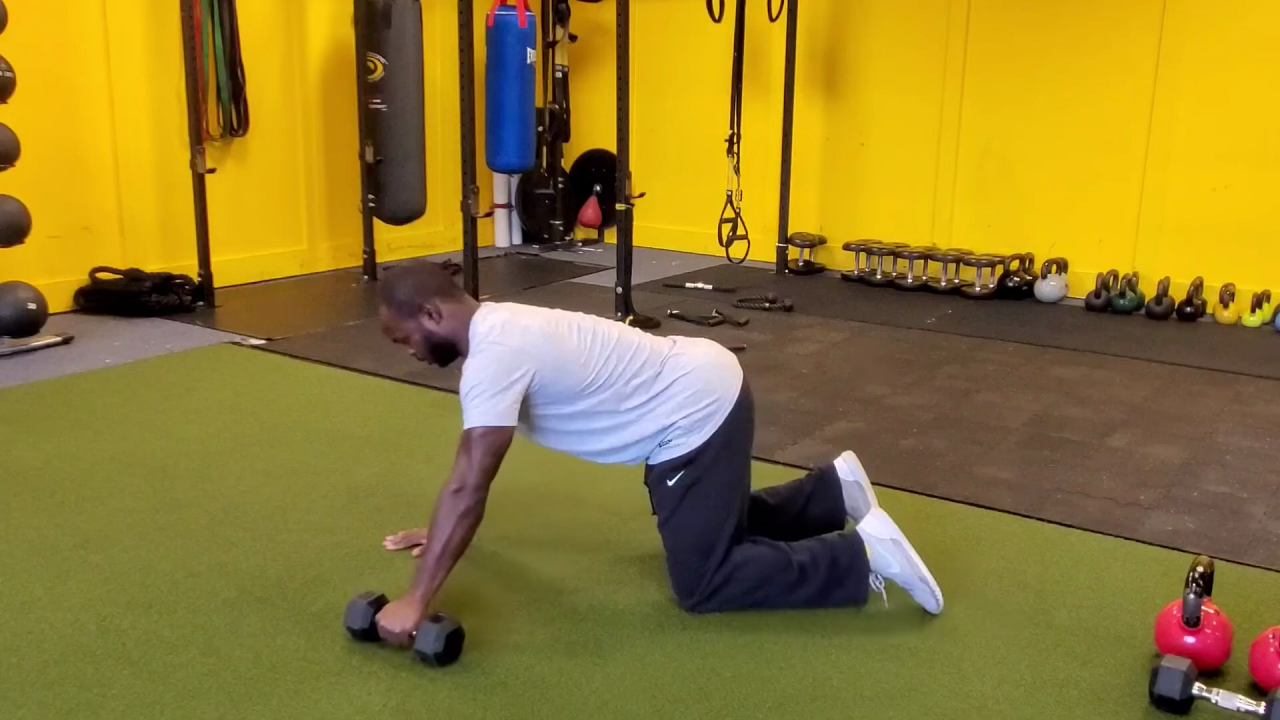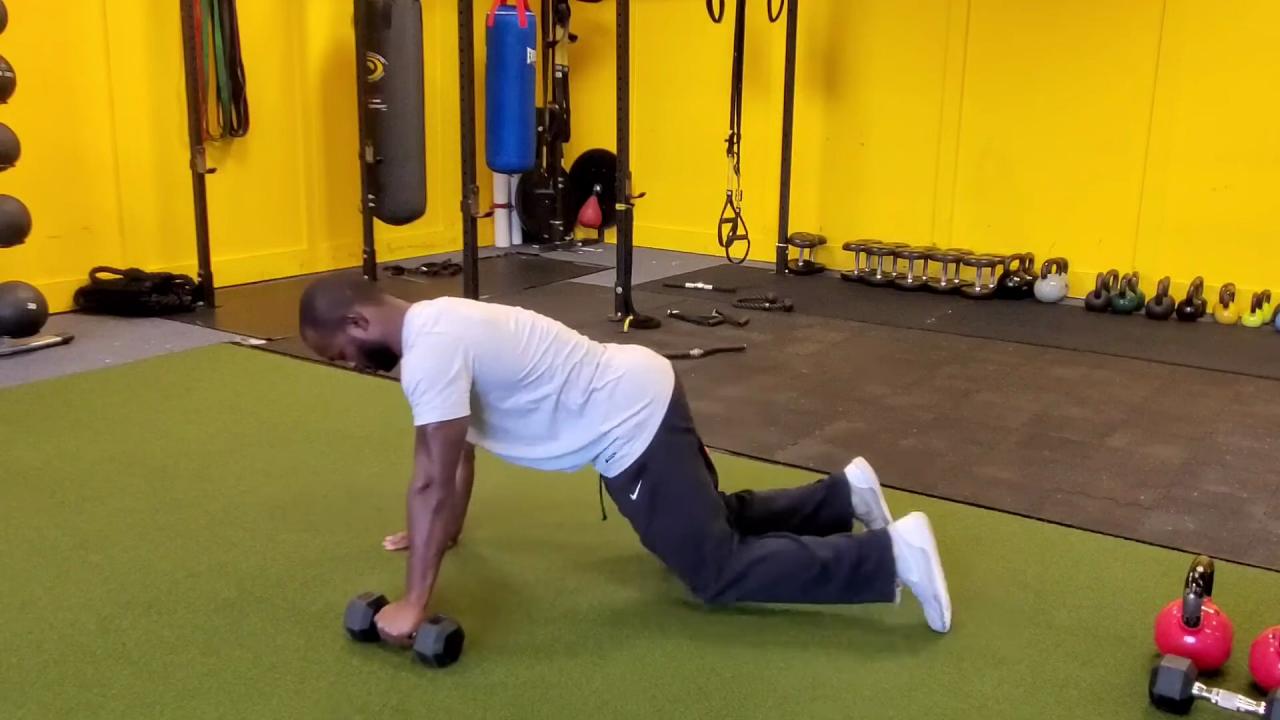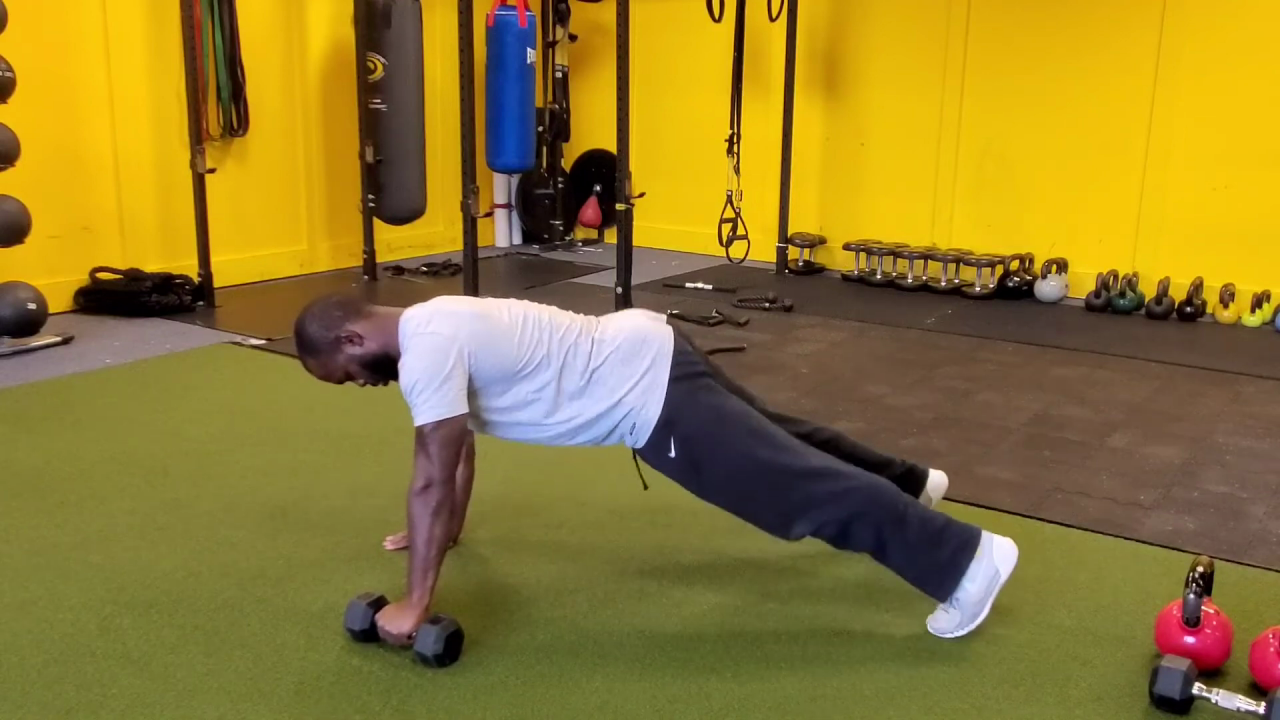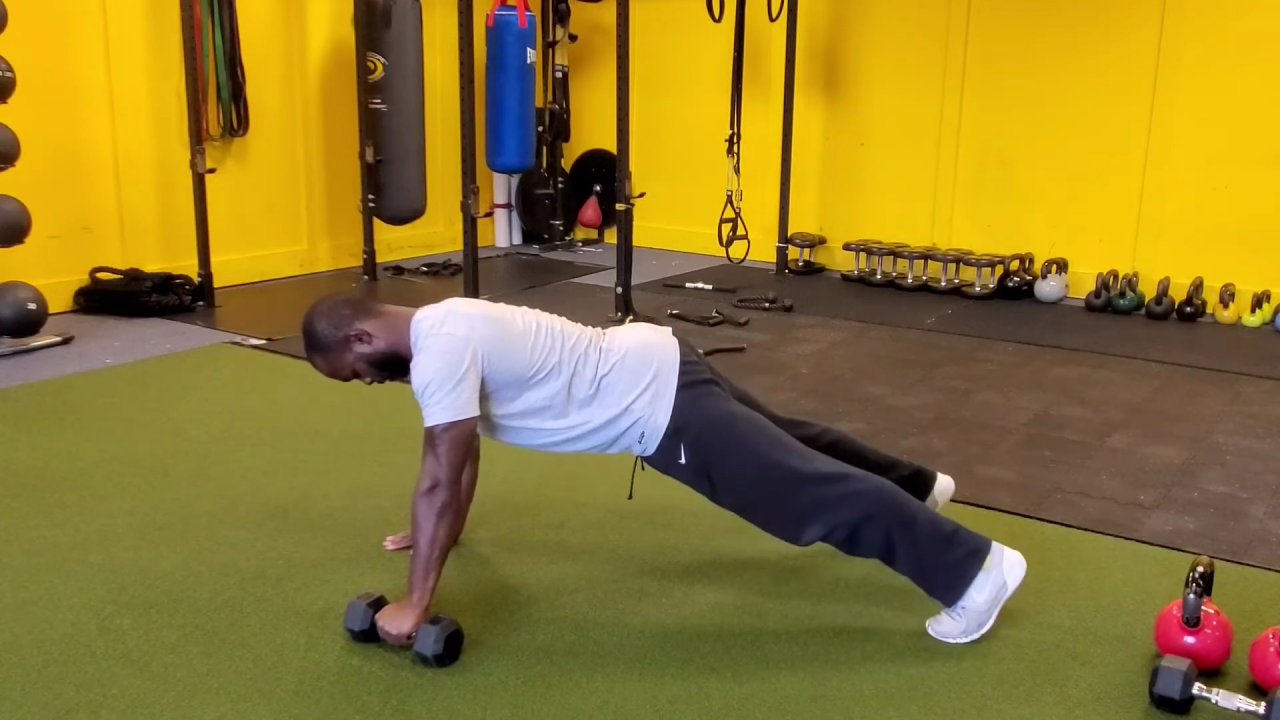
dt=0.5s
person 1, frame 1
left shoulder: (494, 357)
right shoulder: (494, 326)
left elbow: (469, 484)
right elbow: (477, 459)
left wrist: (416, 600)
right wrist: (442, 531)
left hip: (697, 412)
right hip: (698, 385)
left knee: (704, 583)
right knee: (713, 529)
left ankle: (863, 553)
right ankle: (831, 487)
person 1, frame 2
left shoulder: (429, 348)
right shoulder: (436, 324)
left elbow: (433, 479)
right elbow: (458, 453)
left wrist: (412, 602)
right wrist: (442, 531)
left hip: (633, 423)
right hip: (641, 393)
left knee: (720, 571)
right knee: (714, 523)
left ankle: (889, 553)
right ankle: (842, 494)
person 1, frame 3
left shoulder: (424, 350)
right shoulder: (434, 327)
left elbow: (433, 475)
right elbow: (460, 448)
left wrist: (416, 601)
right wrist: (444, 530)
left hip: (649, 392)
right hip: (645, 355)
left knee: (797, 484)
right knee: (781, 448)
left ankle: (968, 558)
right ankle: (912, 486)
person 1, frame 4
left shoulder: (440, 350)
right shoulder: (444, 329)
left elbow: (440, 475)
right elbow: (464, 454)
left wrist: (415, 603)
right wrist: (439, 531)
left hip: (657, 404)
right hip: (653, 370)
left knee: (803, 490)
right knee: (788, 451)
left ankle: (976, 569)
right ankle: (917, 488)
